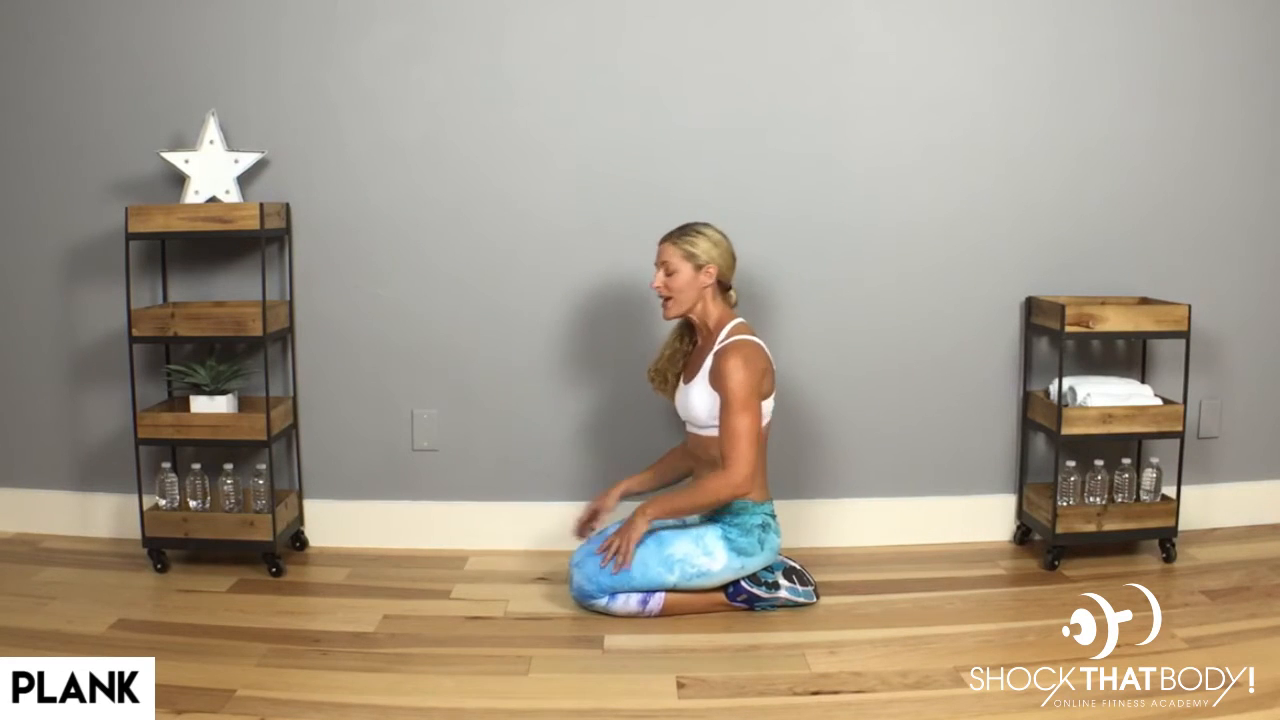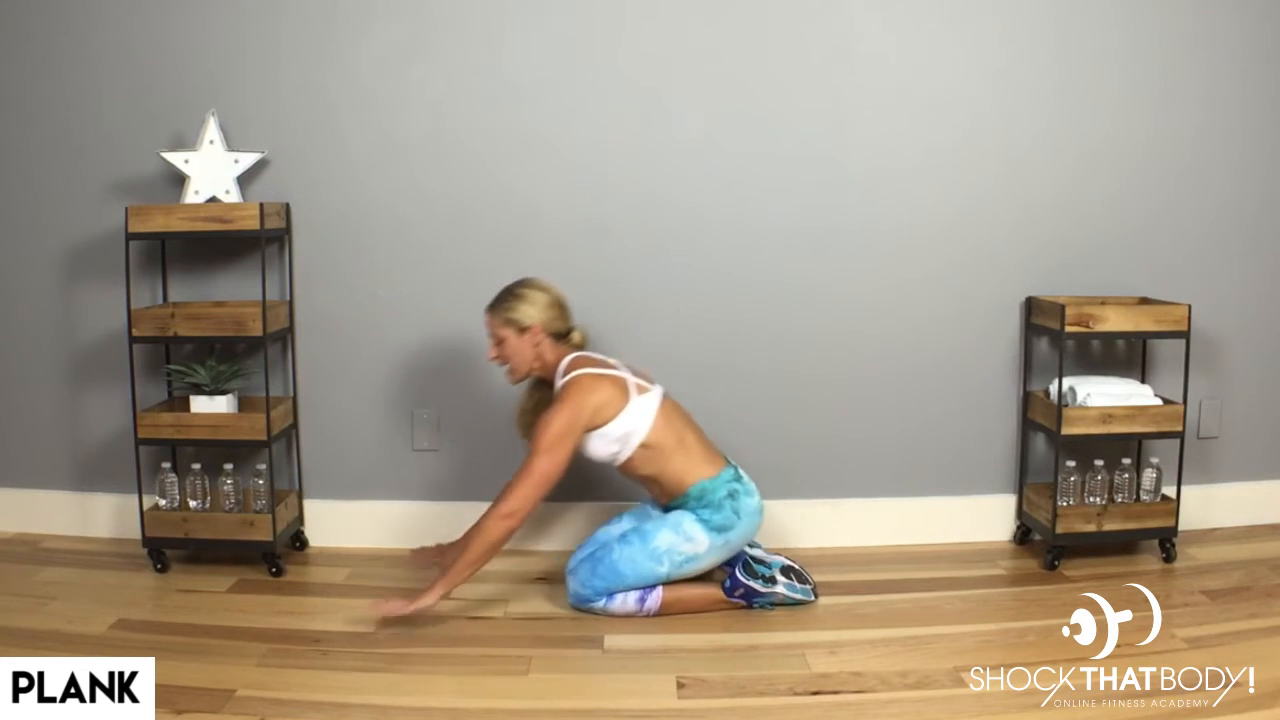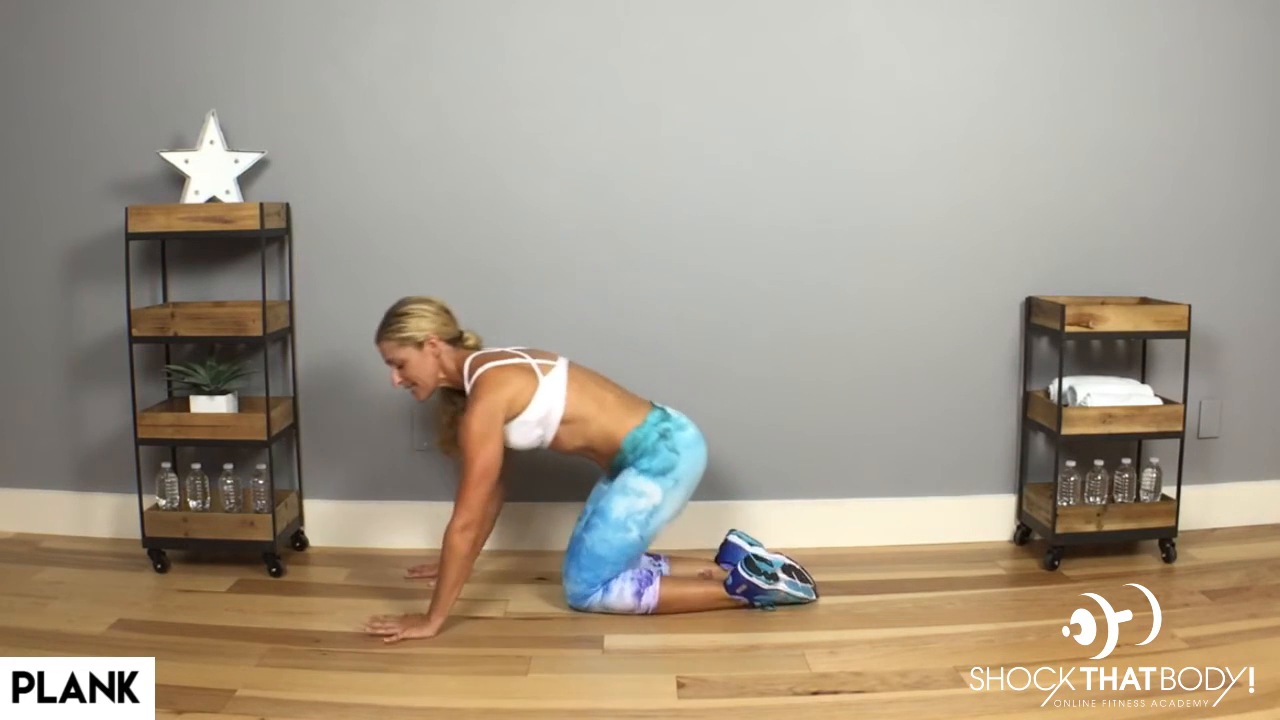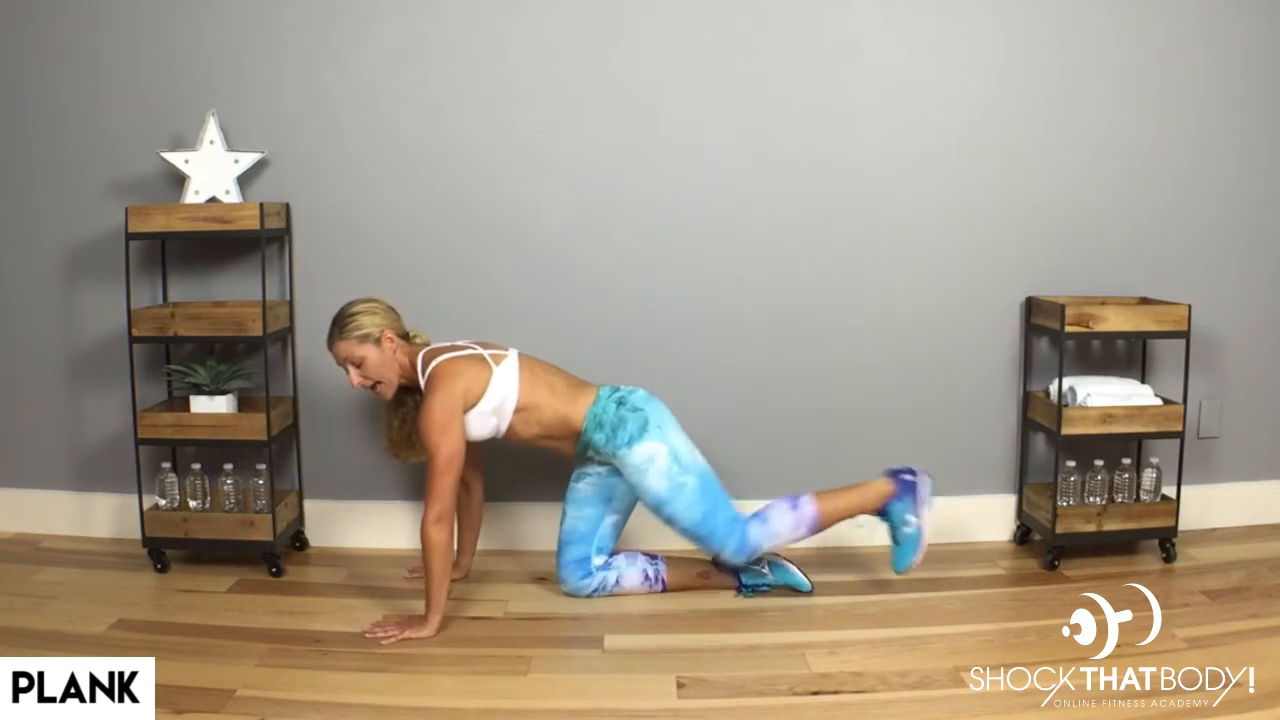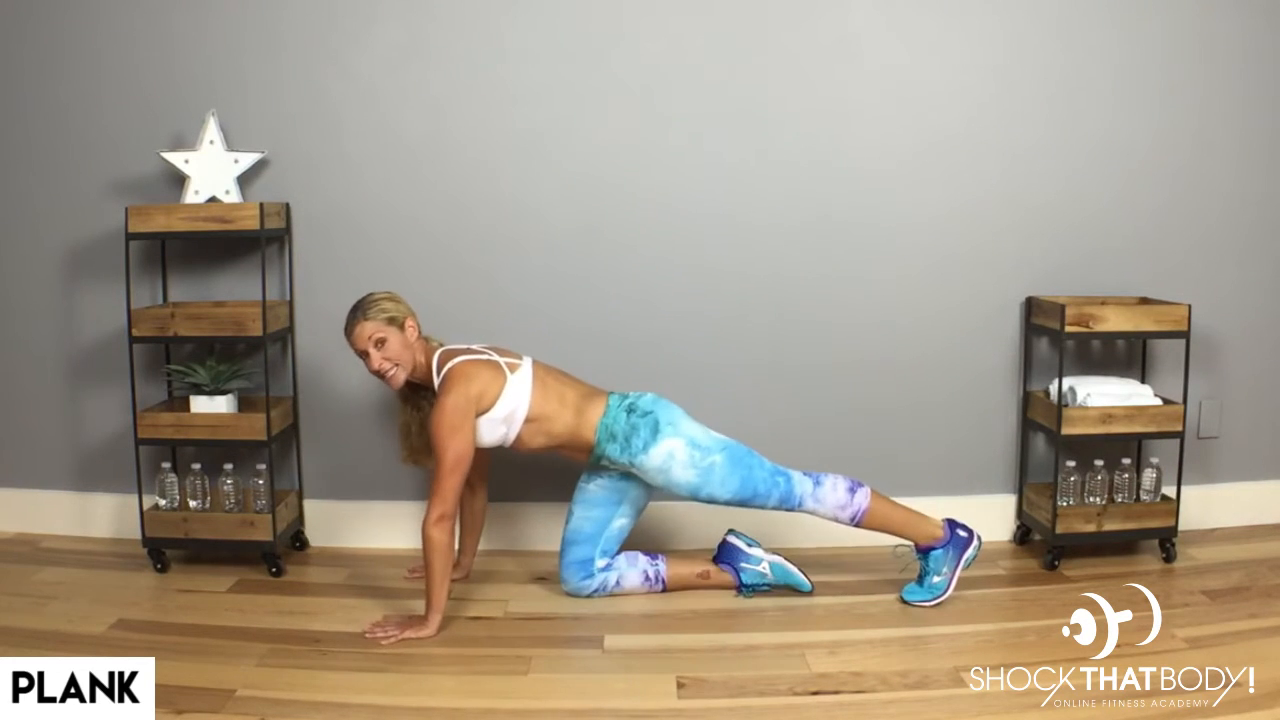
dt=0.5s
person 1, frame 1
left shoulder: (735, 357)
right shoulder: (696, 346)
left elbow: (735, 478)
left wrist: (647, 514)
right wrist: (622, 488)
left hip: (742, 528)
right hip: (711, 517)
left knee: (590, 583)
right knee: (587, 558)
left ankle: (741, 593)
right ankle: (747, 572)
person 1, frame 2
left shoulder: (577, 397)
right shoulder: (577, 375)
left elbow: (511, 512)
right elbow: (529, 482)
left wrist: (435, 591)
right wrist: (462, 544)
left hip: (718, 508)
right hip: (691, 505)
left knee: (587, 587)
right knee: (584, 563)
left ankle: (739, 587)
right ankle: (729, 562)
person 1, frame 3
left shoulder: (486, 396)
right shoulder: (483, 371)
left elbow: (466, 521)
right elbow: (490, 492)
left wrist: (432, 619)
right wrist: (458, 563)
left hip: (663, 451)
right hip: (647, 448)
left knee: (586, 589)
right knee: (586, 569)
left ankle: (743, 587)
right ankle: (734, 561)
person 1, frame 4
left shoulder: (442, 392)
right shoulder: (443, 370)
left elbow: (438, 515)
right elbow: (470, 481)
left wrist: (431, 618)
right wrist: (459, 564)
left hip: (628, 424)
right hip: (599, 447)
left knee: (734, 539)
right knee: (580, 577)
left ankle: (892, 491)
right ankle: (748, 570)
person 1, frame 5
left shoulder: (453, 391)
right shoulder: (452, 373)
left elbow: (439, 514)
right elbow: (474, 483)
left wrist: (430, 619)
right wrist: (463, 562)
left hip: (640, 432)
right hip: (614, 457)
left knee: (784, 489)
right knee: (581, 576)
left ankle: (944, 538)
right ankle: (735, 568)
